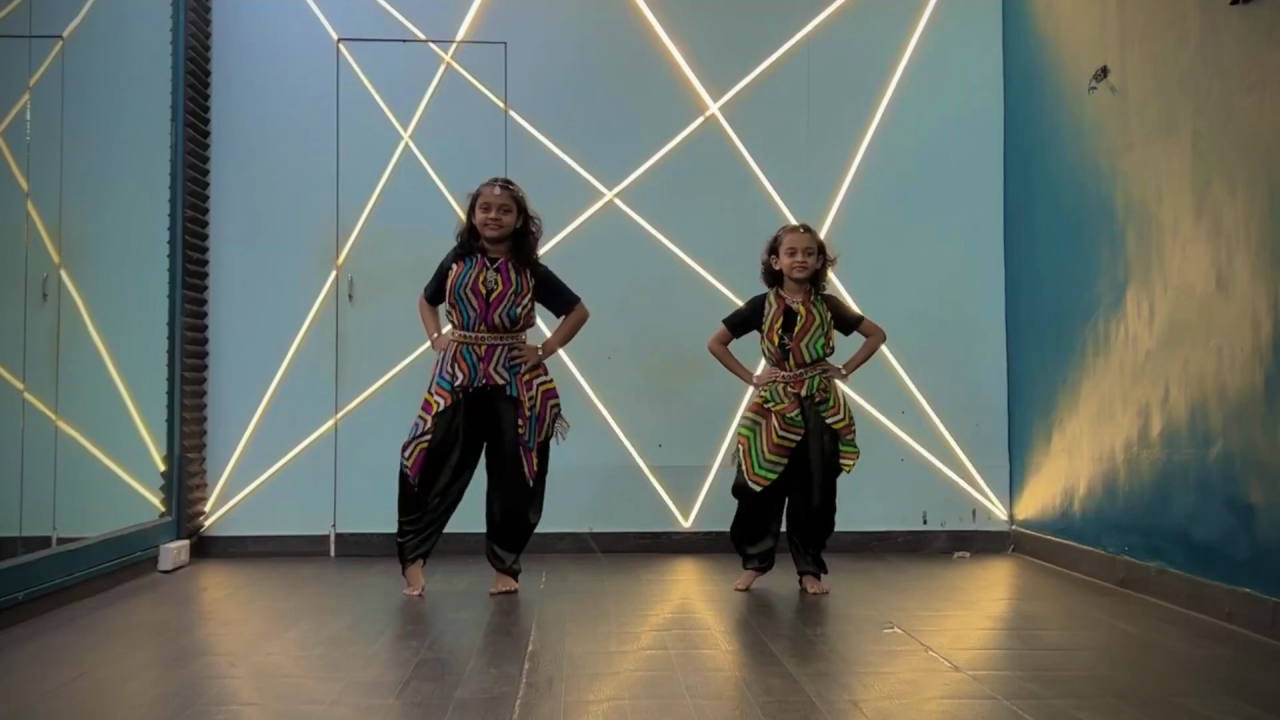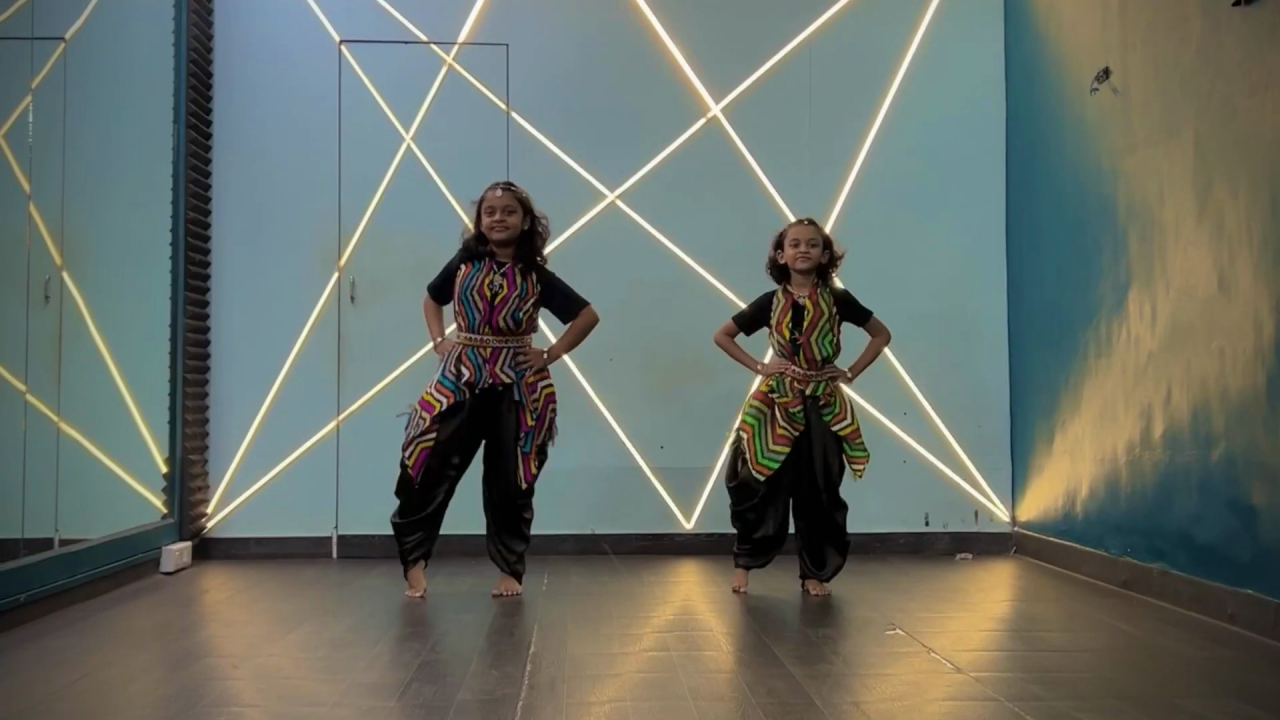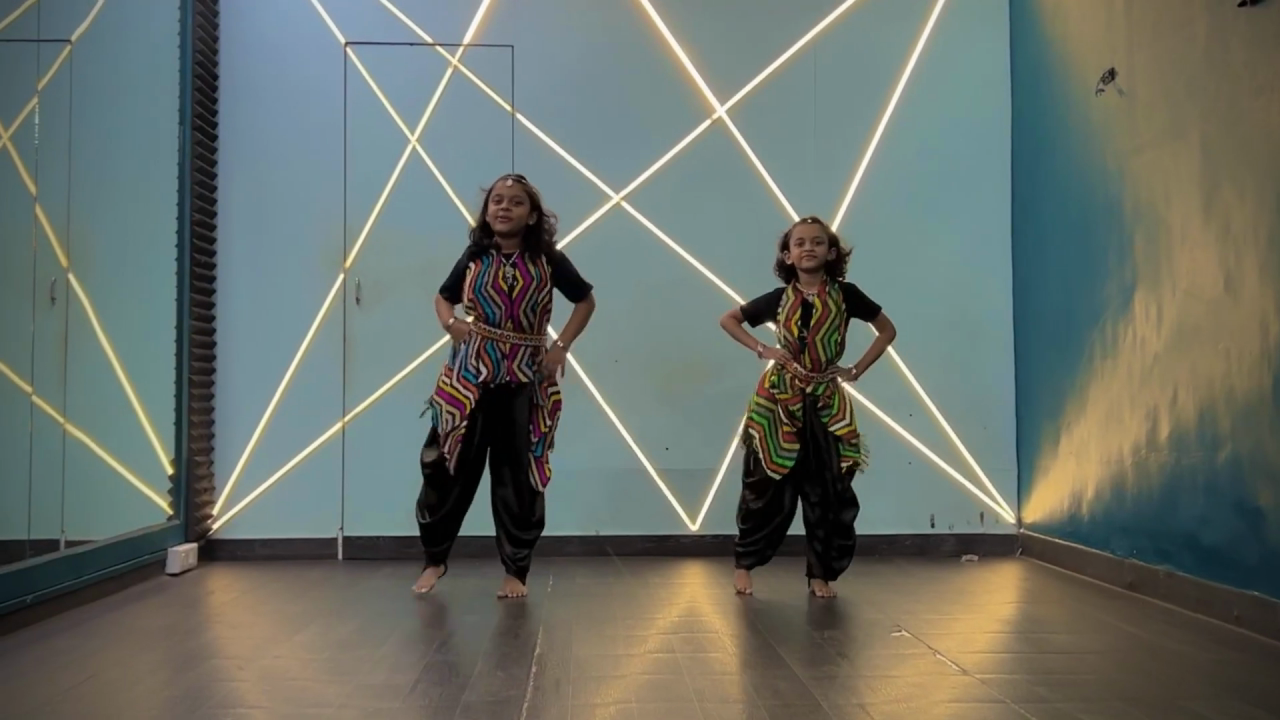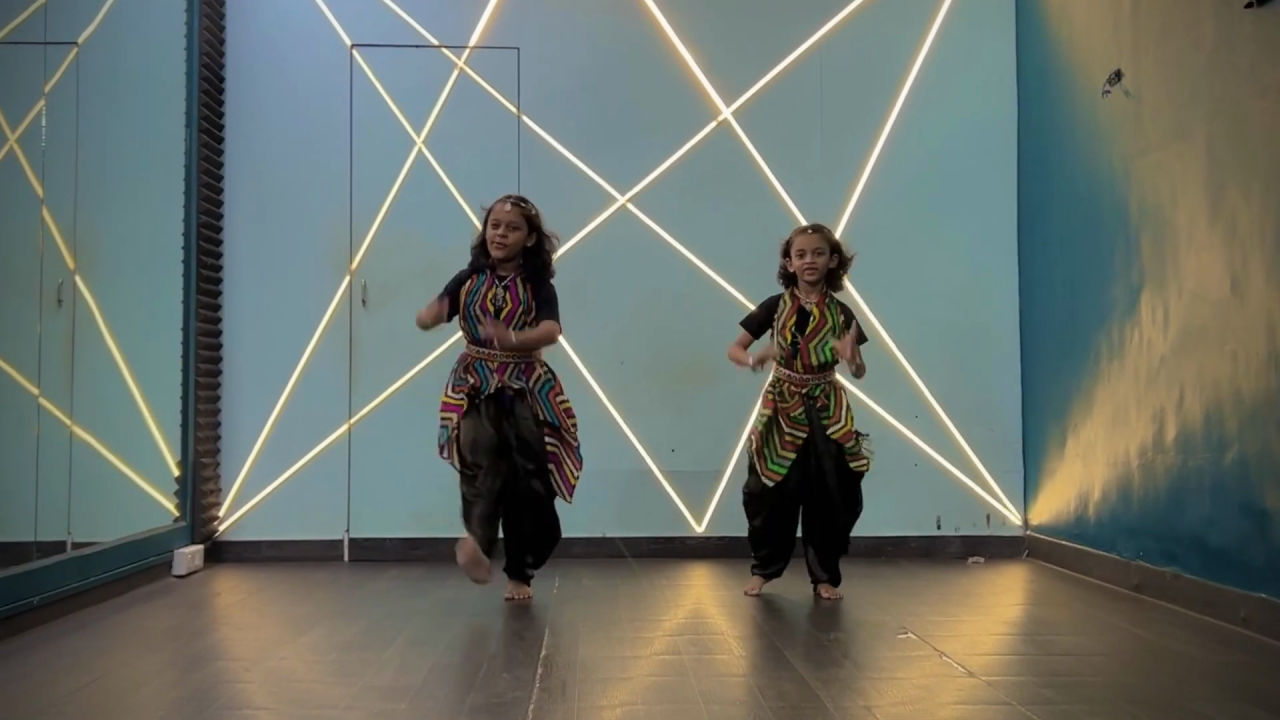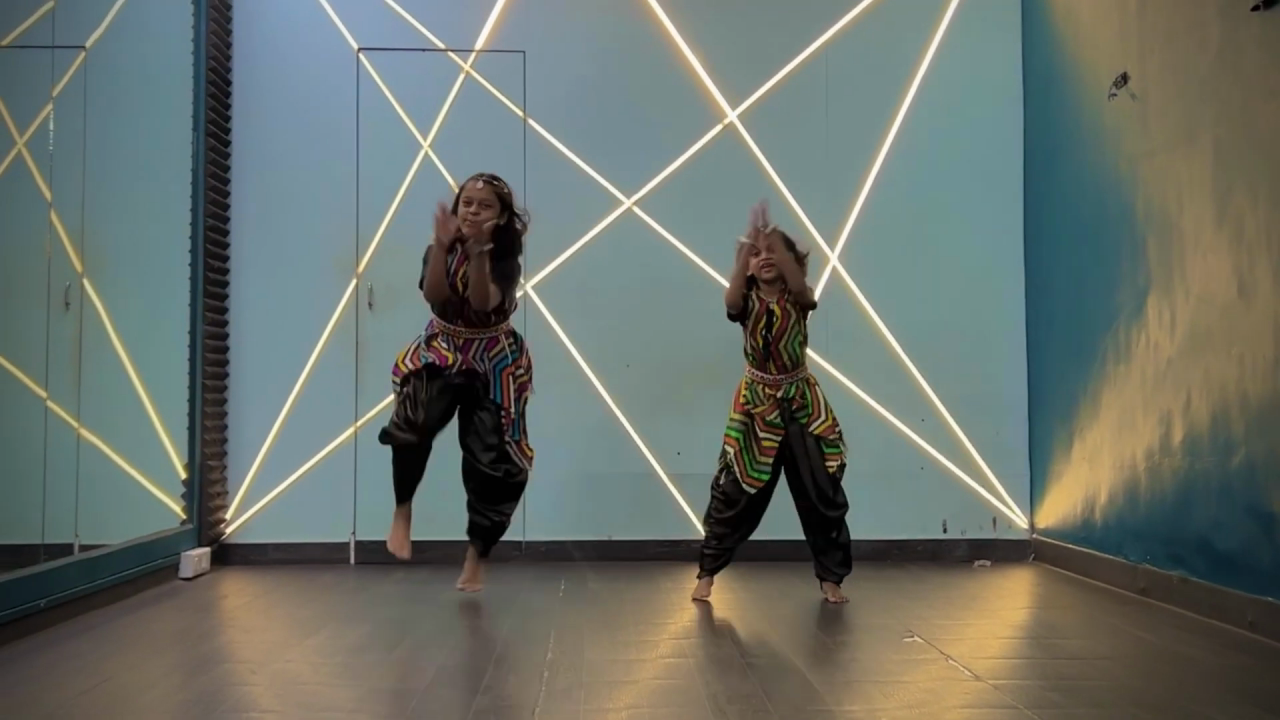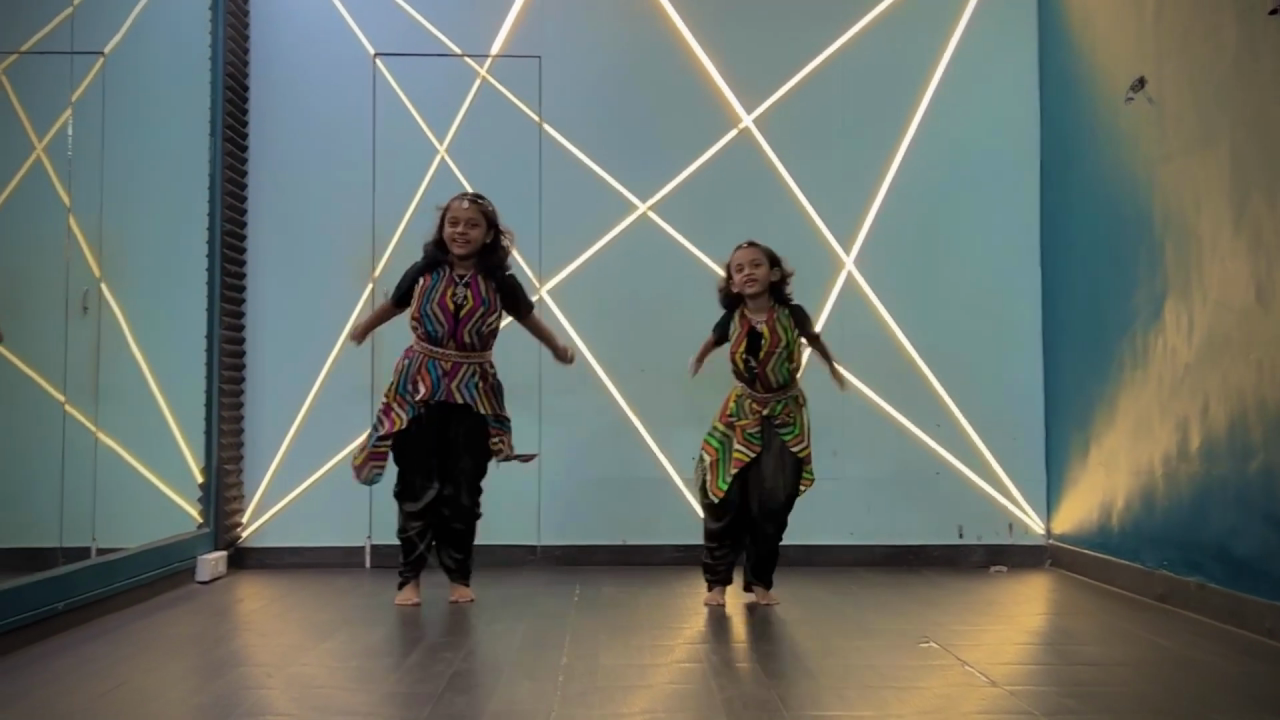
dt=0.3s
person 1, frame 1
left shoulder: (530, 271)
right shoulder: (456, 262)
left elbow: (577, 311)
right elbow: (427, 302)
left wrist: (546, 349)
right wrist: (436, 337)
left hip: (513, 385)
right hip: (457, 380)
left knee: (514, 479)
right knee: (429, 470)
left ankle: (506, 567)
right ankle: (413, 560)
person 1, frame 2
left shoulder: (536, 275)
right shoulder: (464, 263)
left elbow: (586, 317)
right elbow: (431, 300)
left wrist: (552, 355)
right wrist: (439, 339)
left hip: (516, 385)
right hip: (460, 381)
left knee: (510, 479)
right knee: (430, 473)
left ankle: (510, 569)
right ankle: (415, 562)
person 1, frame 3
left shoulder: (549, 261)
right shoulder: (474, 259)
left elbow: (585, 300)
right elbow: (443, 298)
left wrist: (561, 346)
right wrist: (452, 323)
left hip: (526, 380)
right hip: (472, 376)
left knee: (519, 478)
right knee: (452, 470)
left ankle: (515, 570)
right ankle: (435, 560)
person 1, frame 4
left shoulder: (537, 285)
right shoulder: (467, 279)
left elbow: (551, 331)
right elbow: (431, 314)
left wrist: (513, 338)
right wrist: (431, 314)
left hip: (527, 386)
right hip: (474, 383)
left knee: (530, 481)
right knee: (480, 456)
left ankle: (520, 574)
right ankle: (475, 541)
person 1, frame 5
left shoulder: (504, 261)
right shoulder: (439, 253)
left elbow: (483, 302)
right elbow: (435, 294)
left wrist: (478, 253)
right wrist: (441, 244)
left hip: (492, 363)
right hip: (441, 353)
left knee: (491, 460)
right knee: (413, 423)
left ankle: (477, 551)
right ankle: (403, 508)
person 1, frame 6
left shoulder: (499, 283)
right shoulder: (422, 275)
left elbow: (527, 316)
right elbow: (393, 304)
left wrist: (557, 348)
right wrist: (363, 328)
left hip: (471, 394)
right hip: (419, 389)
left knee: (461, 490)
right knee: (417, 487)
left ankle: (459, 576)
right ankle: (410, 578)
person 2, frame 1
left shoulder: (827, 305)
right shoulder: (761, 306)
left elbow: (877, 335)
right elbow: (716, 343)
left wrist: (844, 370)
right wrist: (750, 378)
left hip: (820, 404)
right hip: (775, 404)
left knee: (815, 490)
right knee: (760, 487)
left ankle: (810, 569)
right ankle: (754, 564)
person 2, frame 2
left shoulder: (836, 299)
right shoulder: (770, 302)
left elbow: (882, 335)
right elbow: (722, 336)
left wrist: (850, 373)
right wrist: (757, 367)
left hip: (823, 404)
right hip: (778, 401)
left knee: (819, 492)
right knee: (760, 483)
left ankle: (815, 571)
right ankle: (745, 561)
person 2, frame 3
left shoulder: (846, 295)
right shoulder: (779, 298)
left elbow: (887, 330)
right elbow: (728, 319)
left wrist: (856, 370)
right wrist: (761, 349)
left hip: (826, 401)
right hip: (781, 397)
left knee: (828, 490)
right knee: (769, 483)
left ankle: (821, 572)
right ankle: (745, 562)
person 2, frame 4
left shoulder: (840, 311)
right shoulder: (775, 306)
left elbow: (858, 371)
right elbow: (735, 347)
left wrist: (853, 357)
right wrist: (751, 361)
left hip: (827, 406)
right hip: (783, 404)
left knee: (830, 498)
right knee: (771, 494)
left ankle: (825, 576)
right ankle: (763, 570)
person 2, frame 5
left shoulder: (798, 300)
right shoulder: (745, 303)
left elbow: (803, 290)
right elbow: (731, 299)
left wrist: (776, 244)
right wrist: (745, 249)
left hip: (800, 402)
right hip: (756, 404)
left knee: (821, 492)
right knee: (736, 491)
left ankle: (830, 575)
right ankle: (709, 569)
person 2, frame 6
left shoulder: (792, 315)
right shoulder: (730, 321)
left elbow: (813, 338)
right elbow: (713, 341)
left wrist: (832, 366)
right wrist: (700, 356)
left hip: (785, 418)
right hip: (740, 416)
left knee: (772, 502)
right knee: (724, 499)
left ankle: (760, 580)
right ankle: (717, 581)
